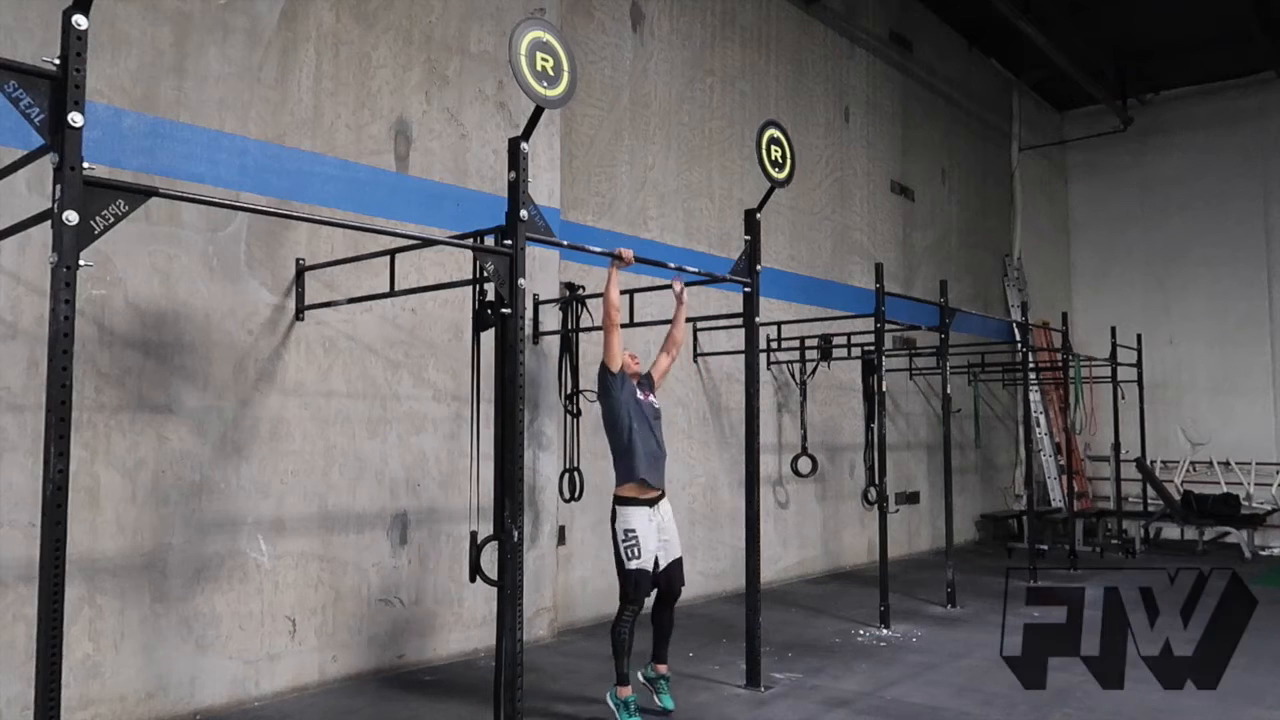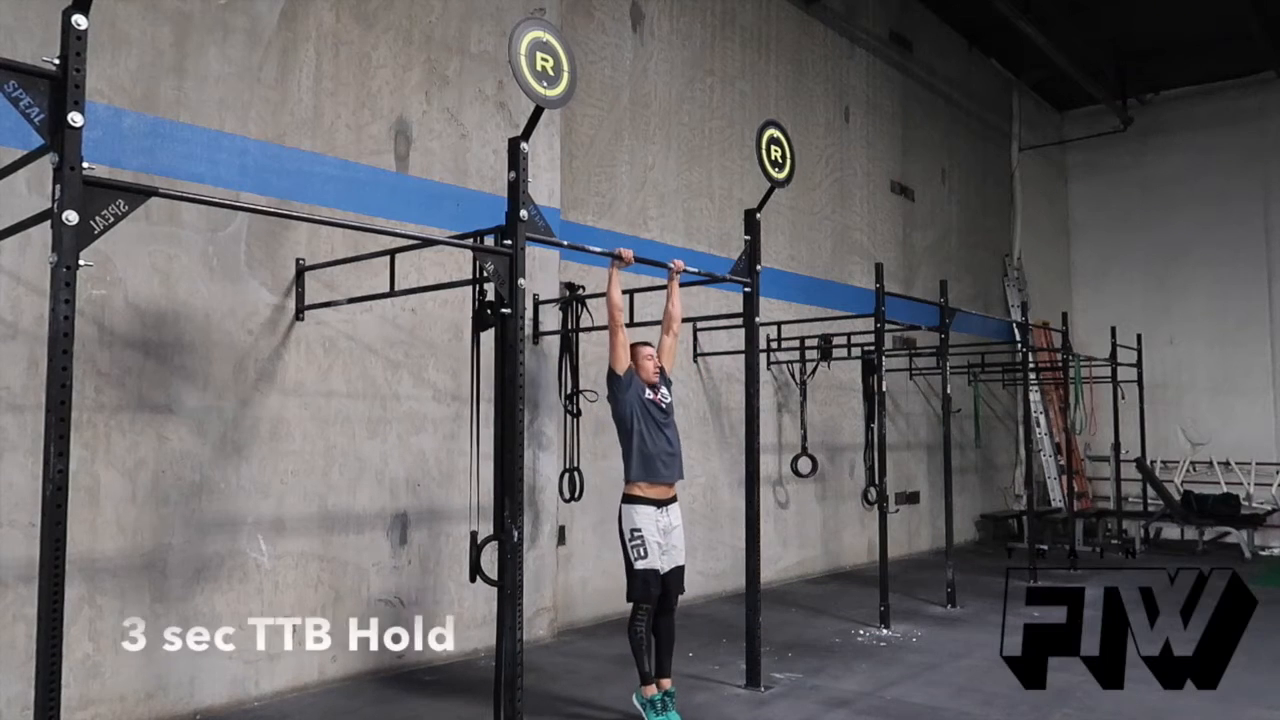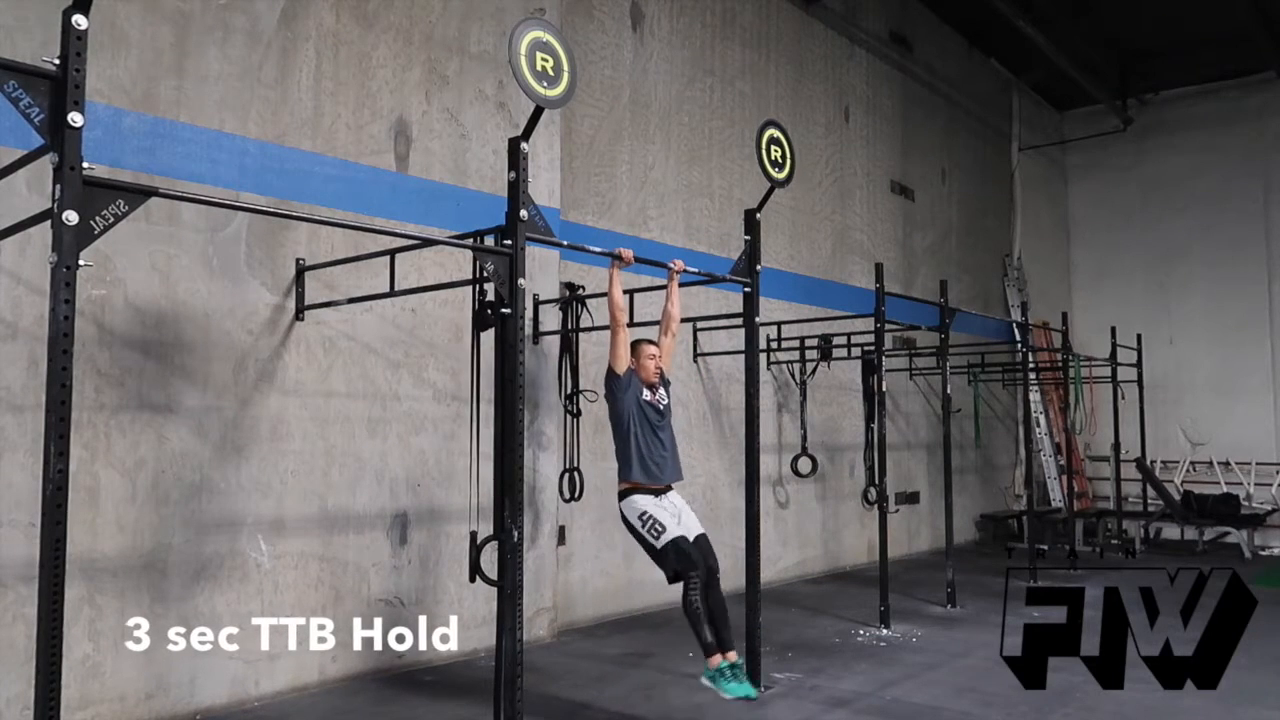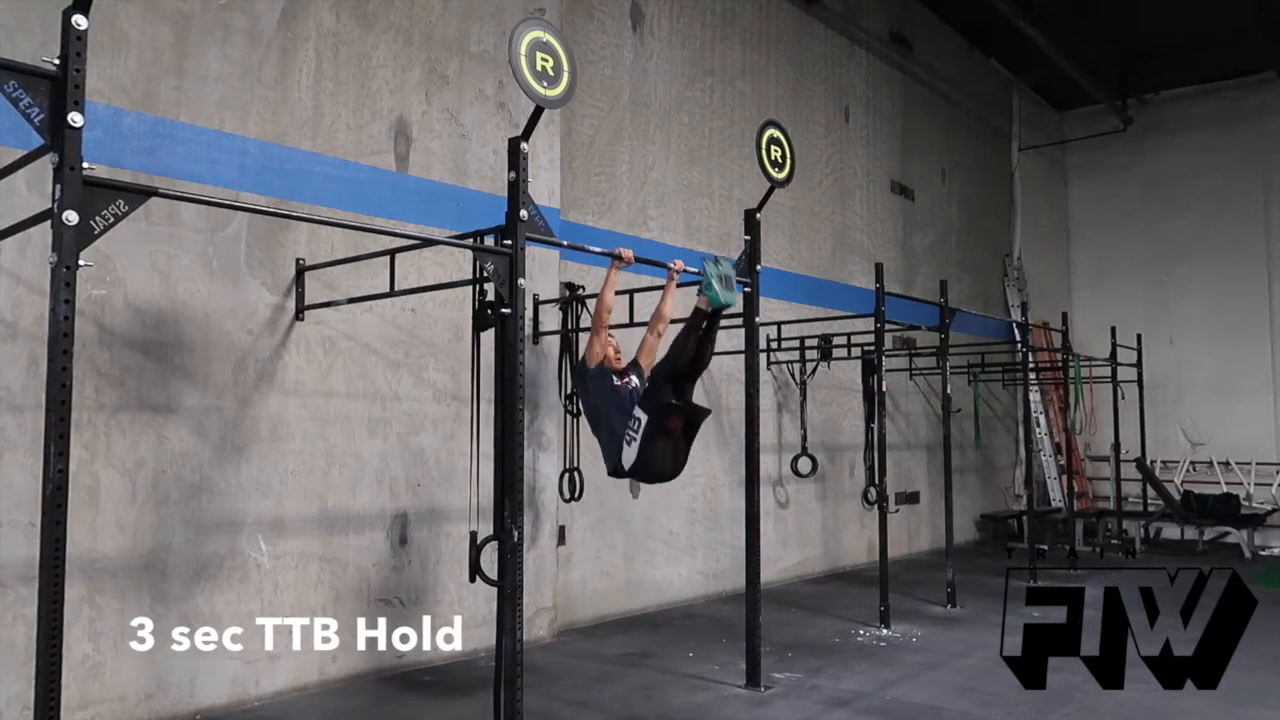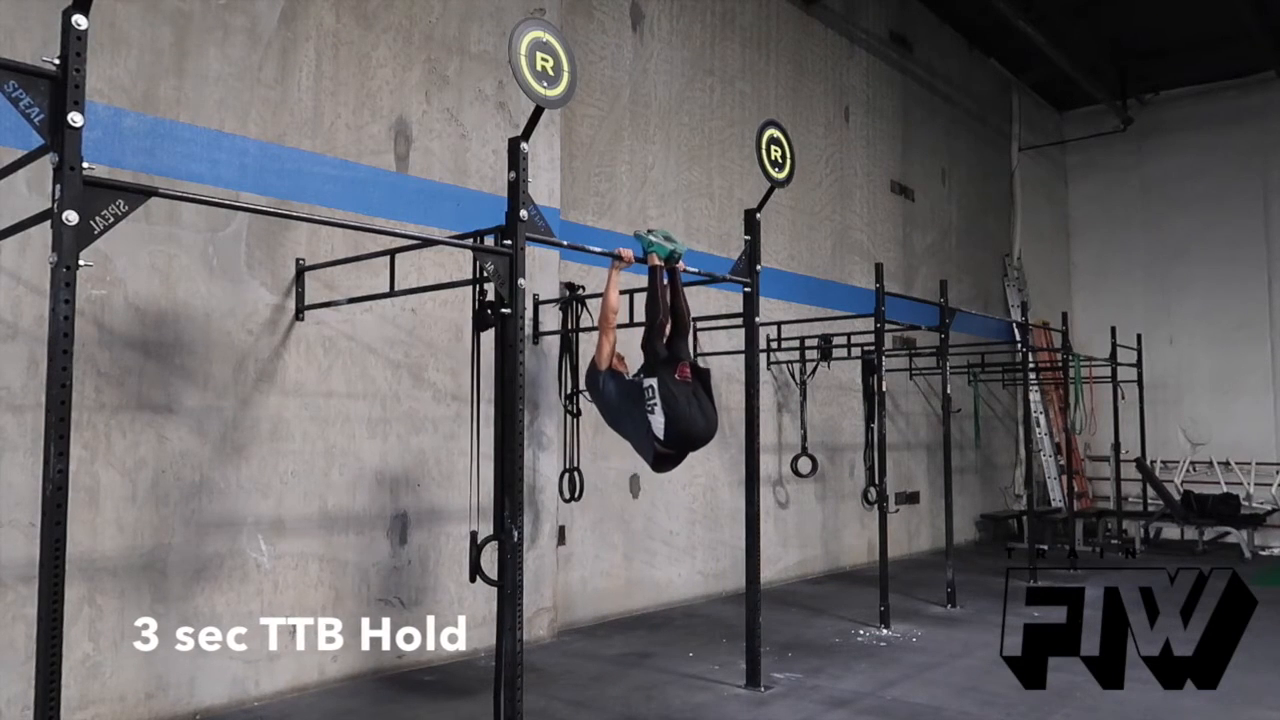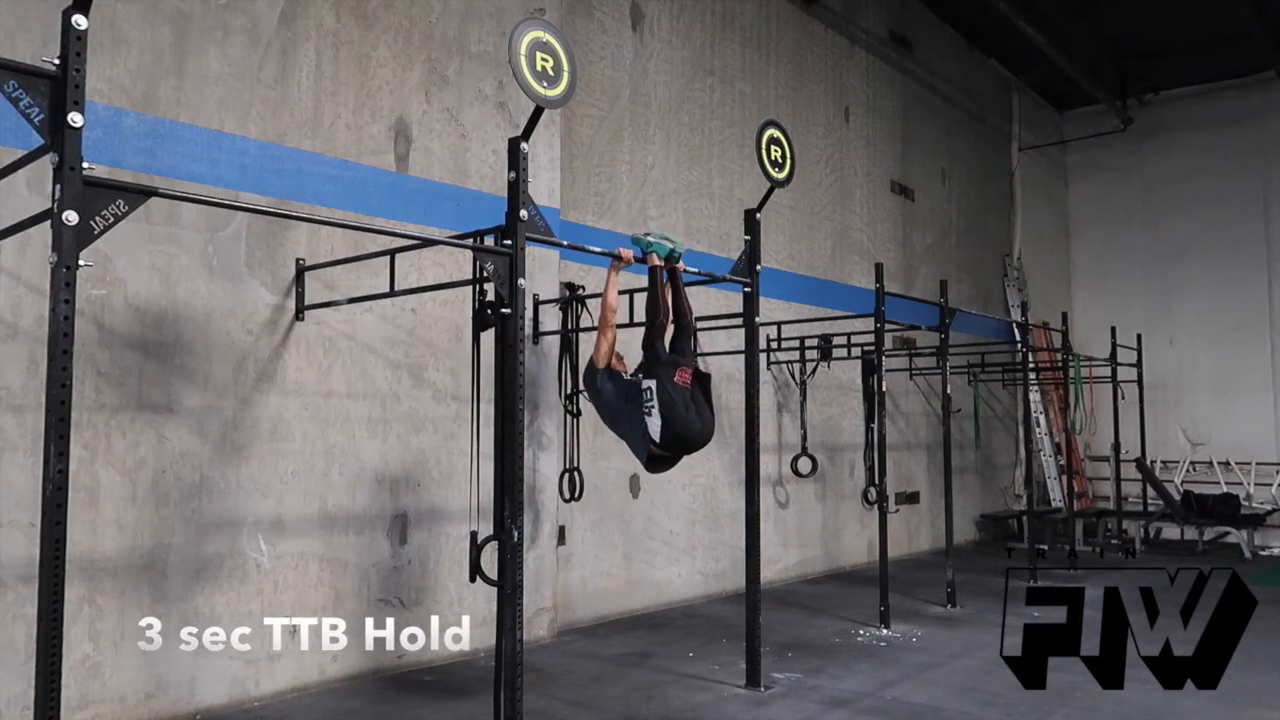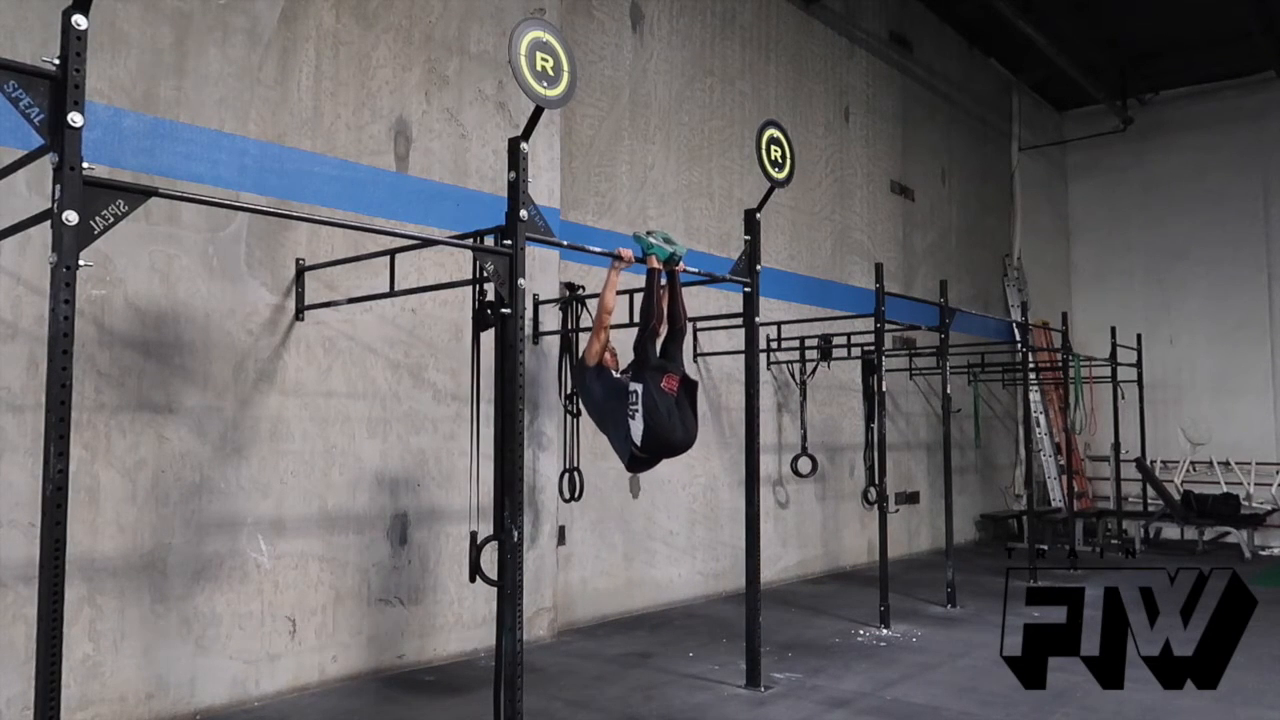
dt=0.7s
person 1, frame 1
left shoulder: (645, 389)
right shoulder: (615, 388)
left elbow: (670, 351)
right elbow: (612, 324)
left wrist: (680, 304)
right wrist: (615, 269)
left hip: (660, 506)
right hip: (632, 510)
left knee: (670, 592)
right knee: (633, 600)
left ankle: (658, 671)
person 1, frame 2
left shoulder: (663, 387)
right shoulder: (625, 388)
left elbow: (672, 328)
right elbow: (617, 323)
left wrist: (674, 281)
right wrist: (615, 269)
left hip: (670, 508)
right hip: (640, 509)
left knee: (668, 601)
right knee: (646, 601)
person 1, frame 3
left shoulder: (661, 386)
right shoulder: (623, 386)
left elbow: (670, 329)
right elbow: (619, 324)
left wrist: (674, 281)
right wrist: (617, 270)
left hip: (668, 497)
right hip: (639, 499)
left knee: (708, 571)
right knee: (693, 569)
left ankle: (728, 660)
right ankle: (715, 662)
person 1, frame 4
left shoulder: (633, 375)
right shoulder: (591, 377)
left elbow: (657, 328)
right elbow: (600, 322)
left wrist: (672, 281)
right wrist: (614, 269)
left hip: (668, 458)
right hip: (635, 461)
left knee: (687, 372)
right knee: (663, 376)
right ankle: (707, 302)
person 1, frame 5
left shoulder: (643, 379)
right shoulder: (602, 381)
left elbow: (664, 326)
right elbow: (607, 325)
left wrist: (673, 276)
right wrist: (615, 270)
left hip: (700, 426)
person 1, frame 6
left shoulder: (643, 376)
right shoulder: (600, 380)
left elbow: (664, 325)
right elbow: (607, 324)
left wrist: (671, 279)
right wrist: (615, 270)
person 1, frame 7
left shoulder: (633, 376)
right shoulder: (591, 376)
left elbow: (658, 325)
right elbow: (602, 322)
left wrist: (672, 278)
right wrist: (615, 270)
right knee: (647, 337)
